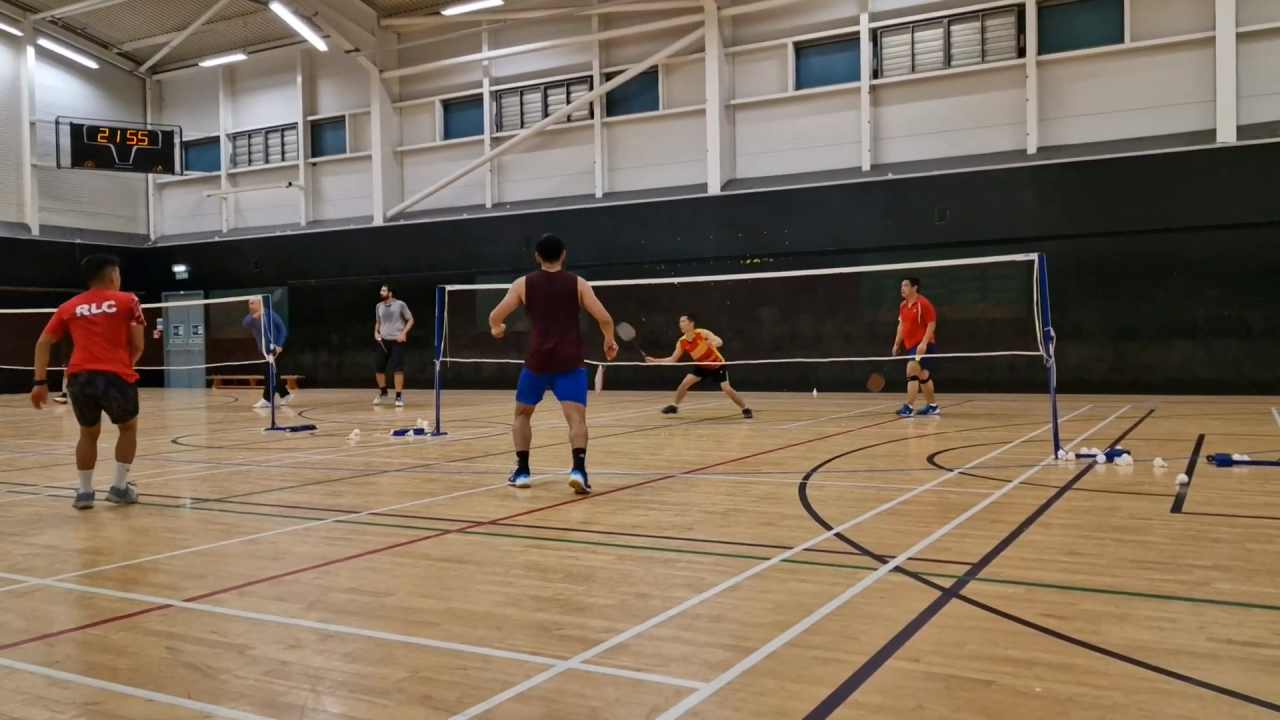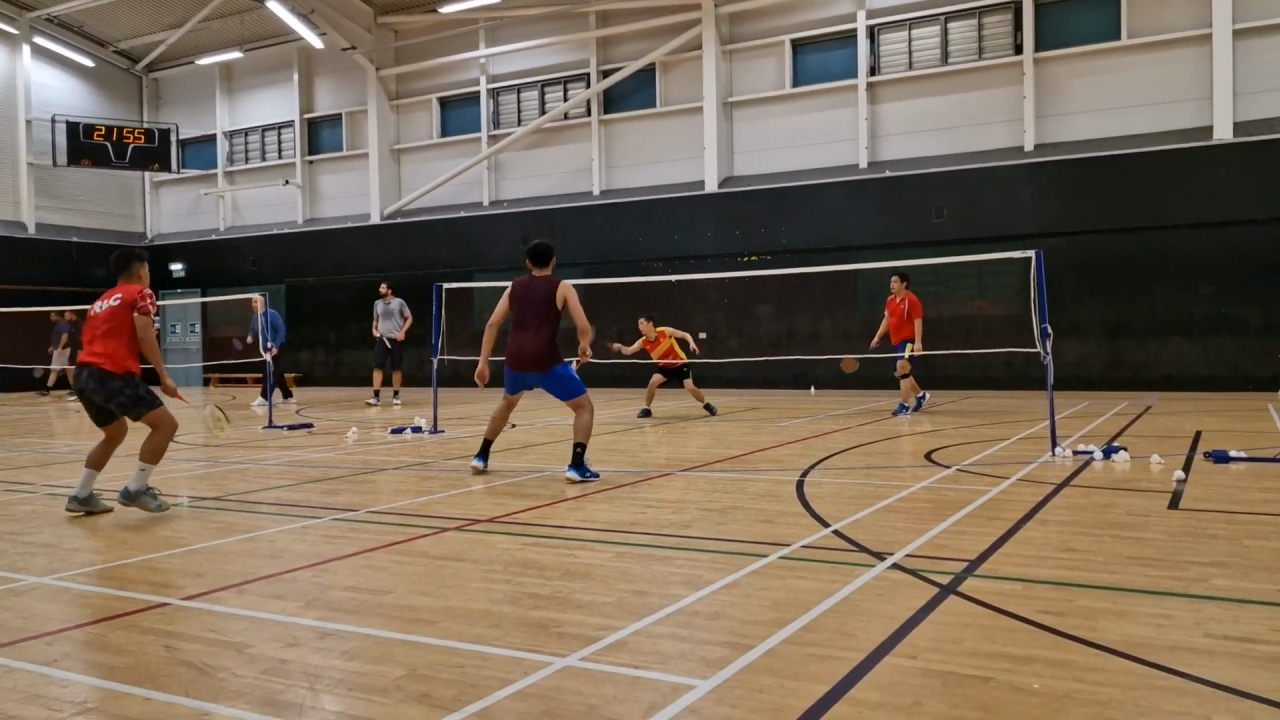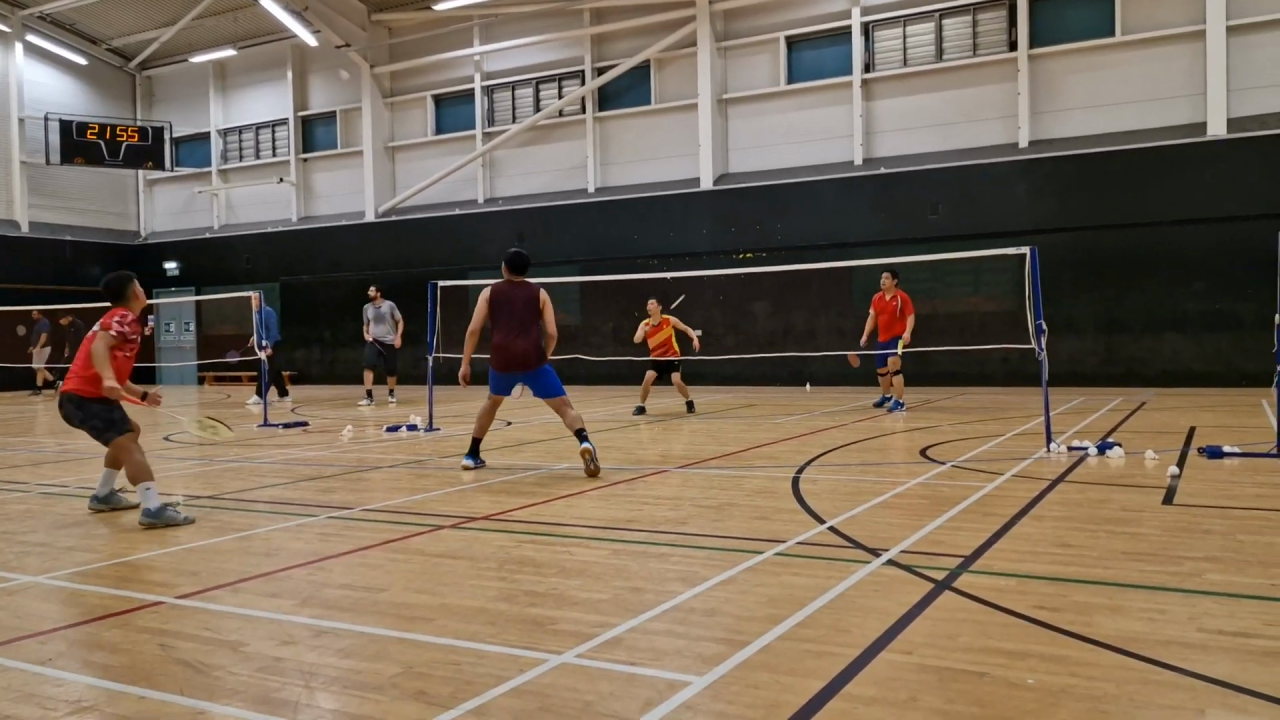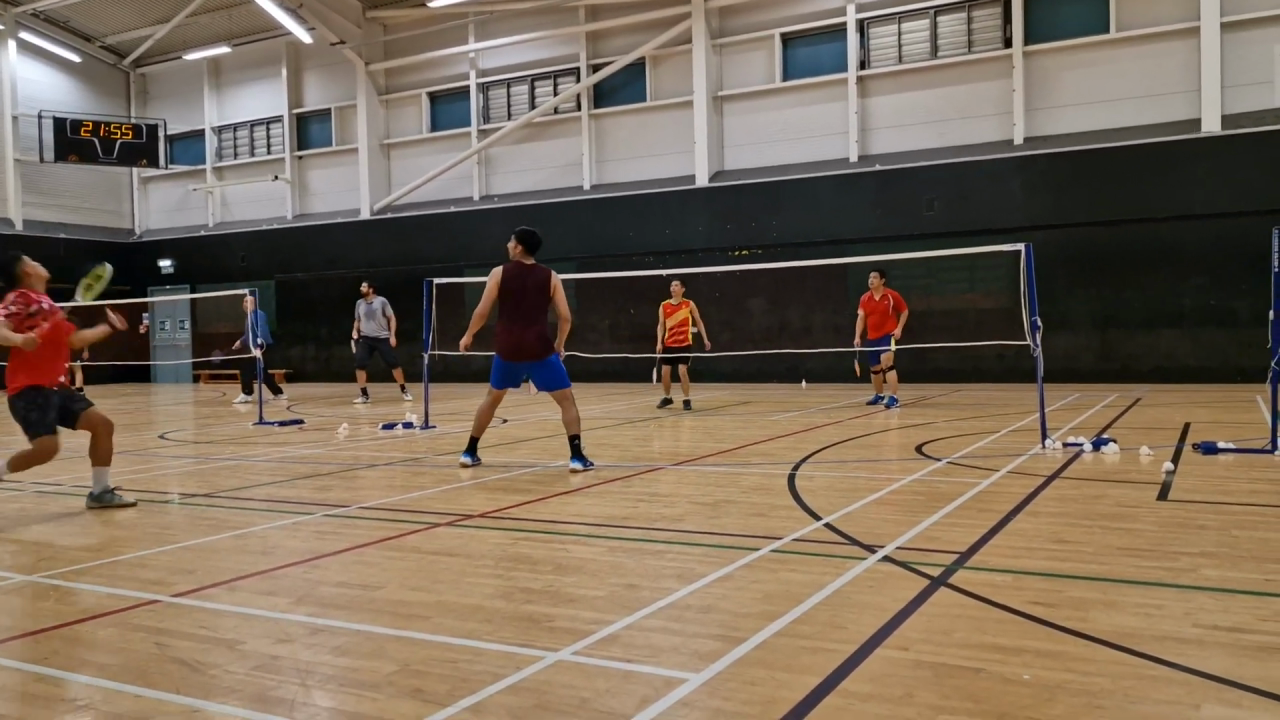
dt=0.3s
person 1, frame 1
left shoulder: (69, 307)
right shoulder: (128, 300)
left elbow: (43, 344)
right elbow: (138, 344)
left wrist: (40, 382)
right wrist: (127, 366)
left hip: (80, 377)
right hip: (117, 378)
left knee: (89, 434)
right knee: (128, 428)
left ankle: (85, 492)
right ankle: (120, 487)
person 1, frame 2
left shoulder: (102, 302)
right shoulder: (140, 294)
right elbow: (145, 337)
right wrist: (164, 376)
left hip: (85, 375)
right hip: (111, 374)
left knee: (115, 433)
right knee: (165, 425)
left ankle: (82, 496)
right ankle: (136, 489)
person 1, frame 3
left shoulder: (116, 320)
right shoulder: (125, 318)
right elbow: (99, 347)
left wrist: (142, 394)
right wrist: (108, 380)
left hip: (79, 398)
right hip: (85, 398)
left knee: (130, 432)
right knee: (130, 448)
left ankle: (103, 494)
right ankle: (154, 509)
person 1, frame 4
left shoulder: (49, 305)
left elbow: (75, 340)
left wrist: (109, 327)
left hip: (56, 387)
right hip: (29, 389)
left knee: (103, 425)
right knee: (46, 449)
left ankle: (101, 491)
person 2, frame 1
left shoulder: (523, 283)
right shoulder: (578, 283)
left elbow: (495, 317)
right elbow: (604, 318)
left wrist: (497, 328)
right wrist: (609, 340)
left hip: (537, 362)
right hip: (570, 363)
left knee: (522, 414)
right knee: (575, 418)
left ankle: (522, 470)
right ankle: (579, 469)
person 2, frame 2
left shoulder: (514, 287)
right shoulder: (563, 287)
left elbow: (492, 325)
right elbow: (584, 327)
left wrist: (483, 363)
right wrist: (585, 347)
left hip: (515, 360)
right hip: (546, 361)
left knee: (508, 403)
right knee: (584, 407)
left ankle: (481, 456)
right ankle: (577, 466)
person 2, frame 3
left shoulder: (490, 292)
right shoulder: (539, 294)
left elbow: (473, 330)
right elbow: (552, 333)
left wrist: (465, 364)
right wrist: (544, 357)
left hip: (501, 360)
right hip: (532, 359)
left knee: (492, 401)
right knee: (566, 408)
left ankle: (472, 455)
right ankle: (584, 444)
person 2, frame 4
left shoulder: (499, 273)
right shoulder: (551, 277)
left elbow: (482, 312)
right elbow: (565, 317)
left wrist: (468, 336)
right wrist: (560, 343)
left hip: (508, 350)
right hip: (541, 350)
left knee: (492, 398)
right knee: (567, 400)
left ankle: (469, 452)
right ankle: (577, 456)
